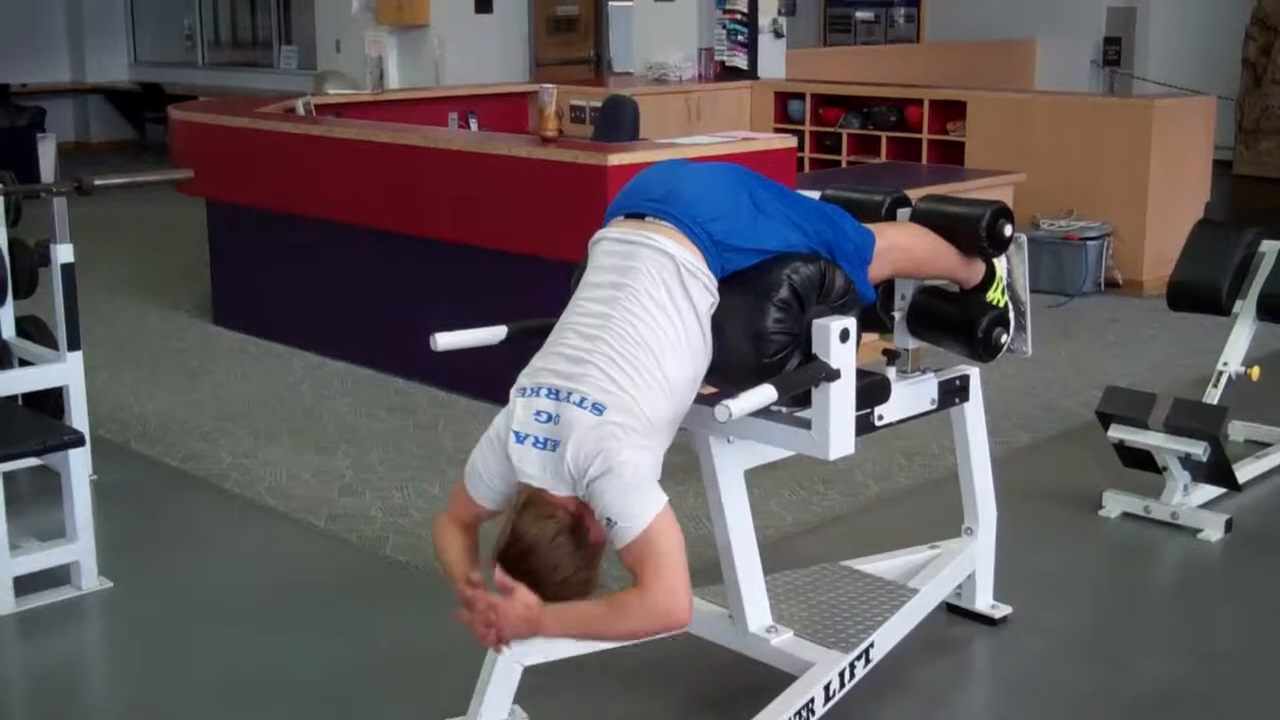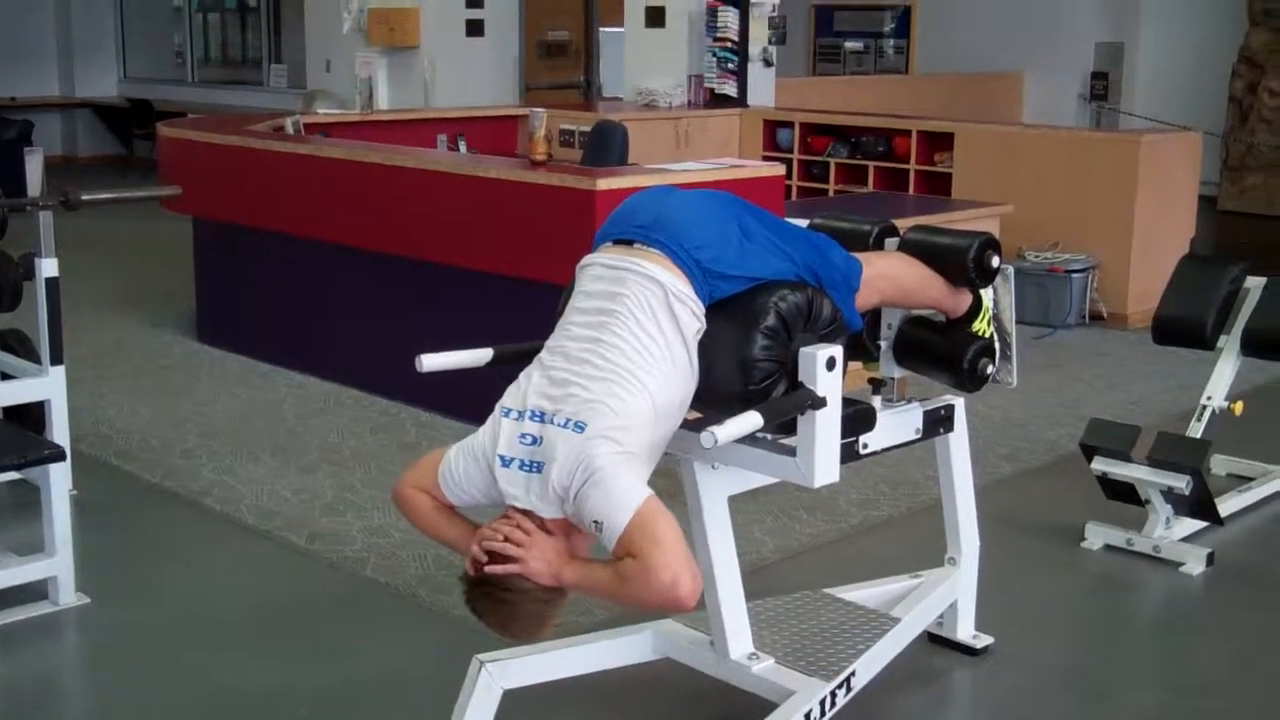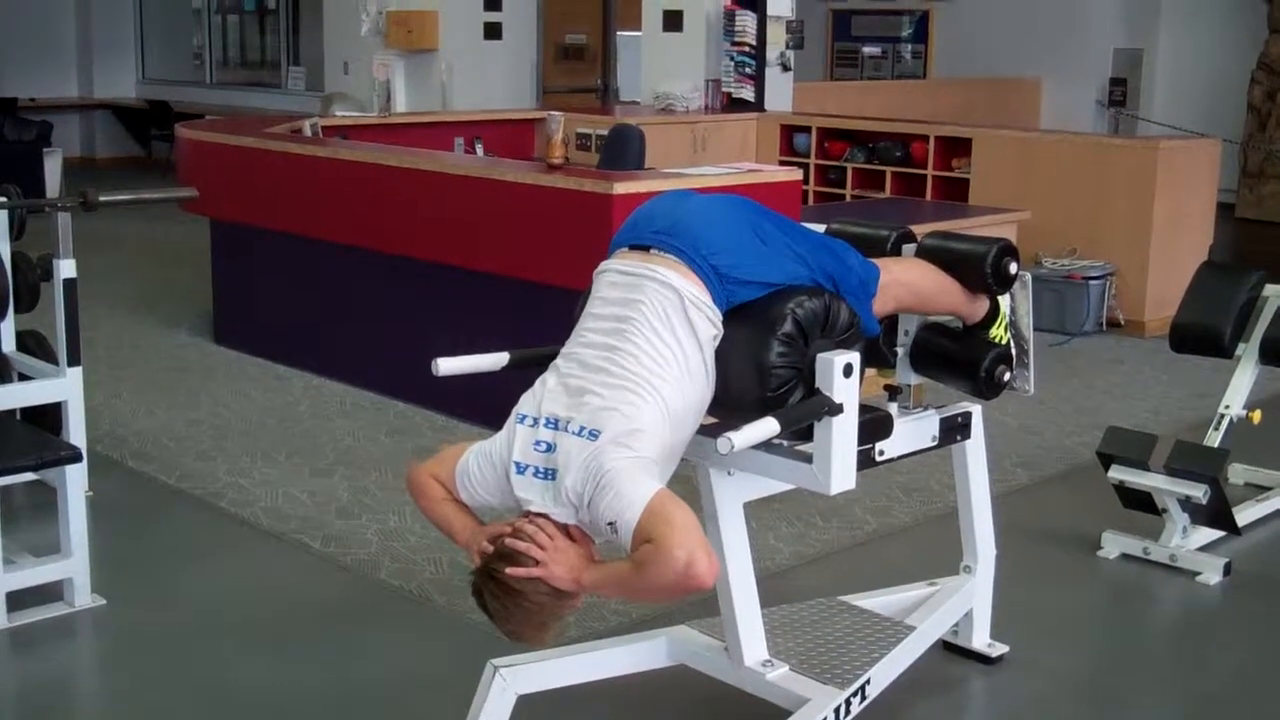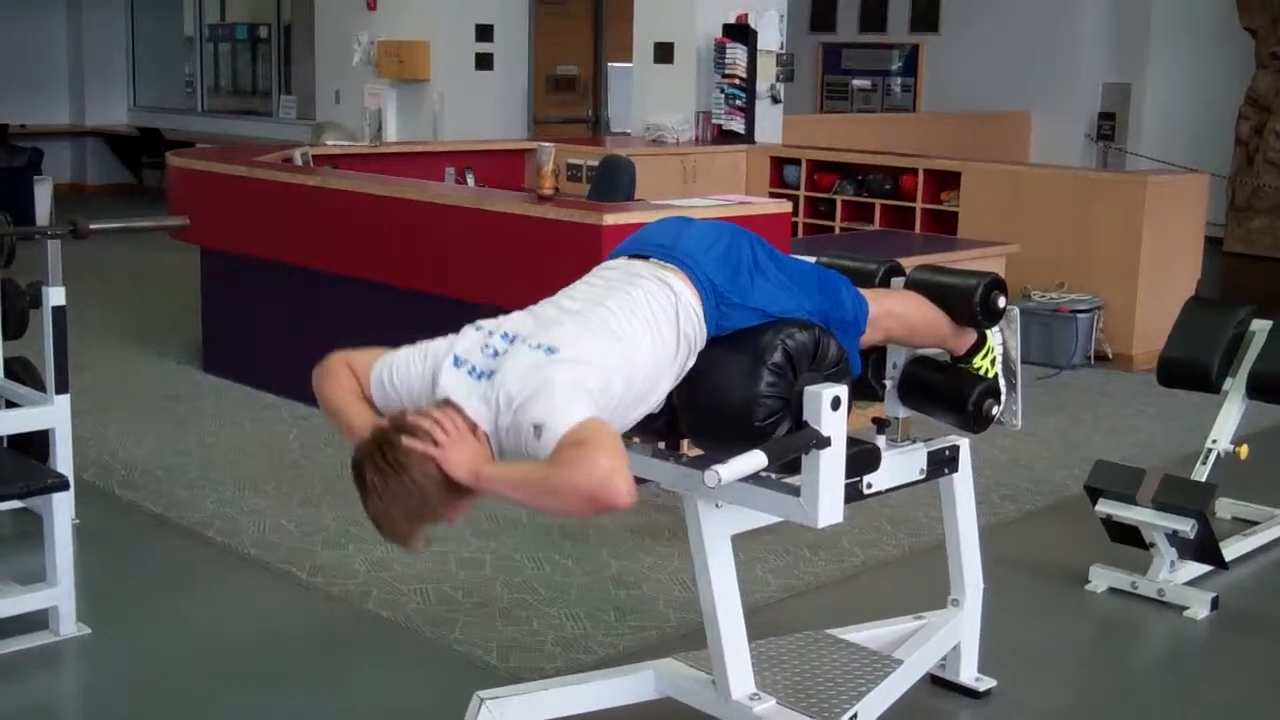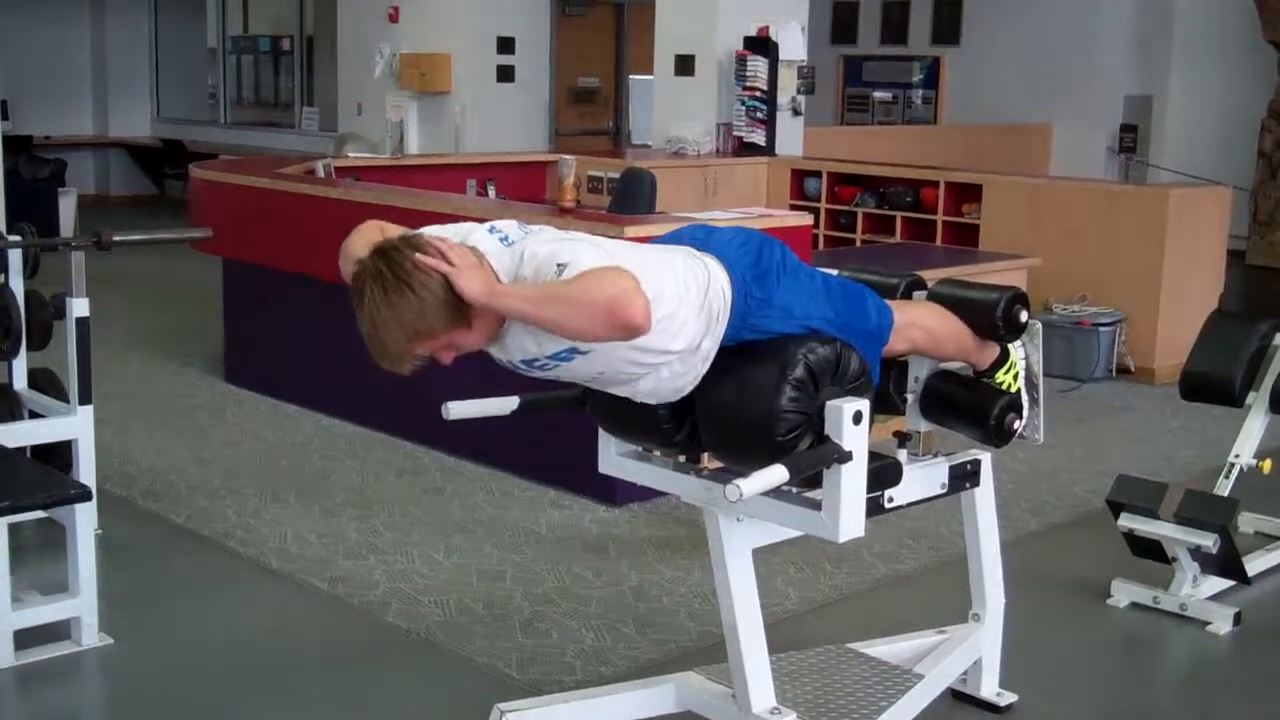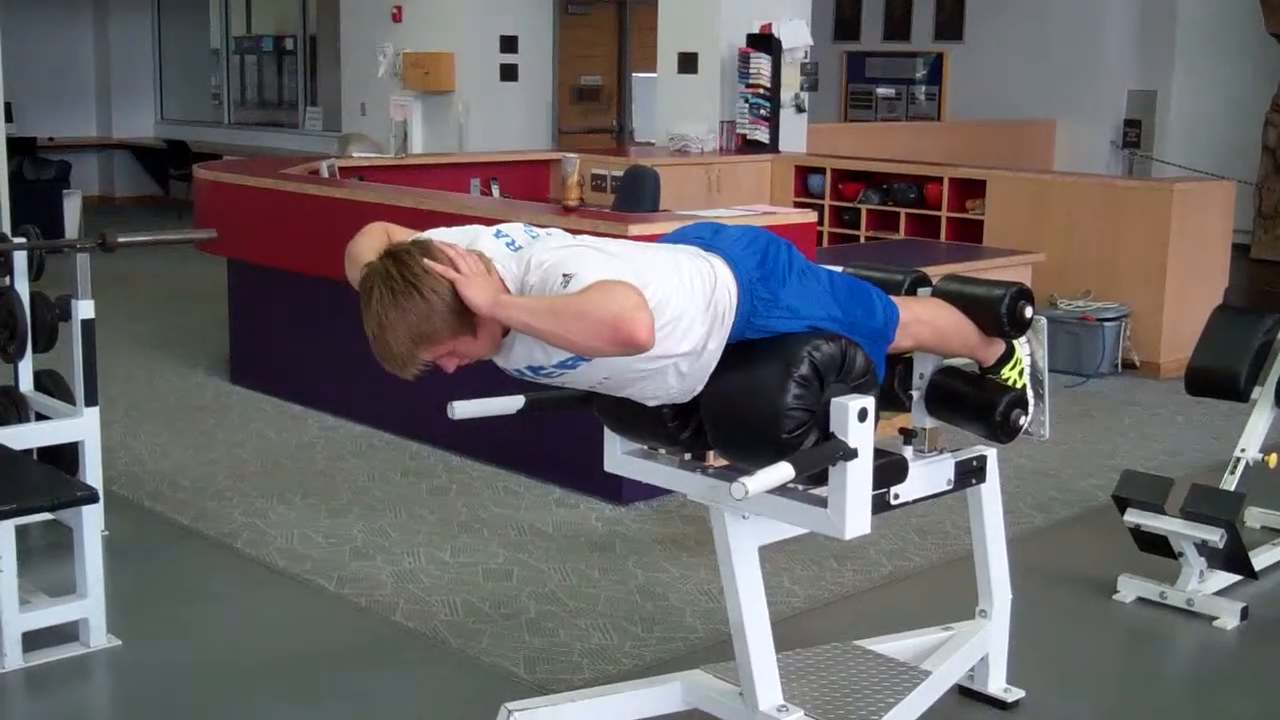
dt=0.7s
person 1, frame 1
left shoulder: (608, 461)
right shoulder: (514, 435)
left elbow: (668, 607)
right elbow: (451, 523)
left wrist: (539, 621)
right wrist: (474, 593)
left hip: (704, 218)
left knee: (866, 260)
left ankle: (979, 279)
person 1, frame 2
left shoulder: (592, 472)
right shoulder: (495, 451)
left elbow: (676, 584)
right elbow: (410, 489)
left wrist: (568, 571)
right wrist: (472, 543)
left hip: (693, 243)
right hip: (629, 232)
left knee: (856, 287)
left ankle: (965, 306)
person 1, frame 3
left shoulder: (605, 479)
right shoulder: (510, 459)
left elbow: (692, 567)
right elbow: (423, 478)
left wrist: (588, 575)
right wrist: (475, 541)
left hip: (709, 251)
right hip: (646, 234)
left knee: (871, 289)
left ankle: (982, 311)
person 1, frame 4
left shoulder: (536, 402)
right shoulder: (442, 370)
left elbow: (610, 485)
right elbow: (333, 372)
left wrist: (486, 471)
right wrist: (380, 446)
left hip: (707, 285)
right hip: (641, 258)
left knee: (858, 320)
left ankle: (969, 343)
person 1, frame 5
left shoulder: (545, 266)
right shoulder: (451, 252)
left elbow: (627, 310)
right elbow: (364, 239)
left wrist: (494, 297)
right wrist: (381, 291)
left hip: (738, 286)
right hip: (680, 260)
left knee: (886, 332)
left ankle: (993, 358)
person 1, frame 6
left shoulder: (553, 272)
right shoulder: (455, 255)
left elbow: (630, 325)
right elbow: (371, 239)
left wrist: (497, 304)
right wrist: (385, 295)
left hip: (745, 282)
right hip: (687, 256)
left knee: (893, 326)
left ankle: (999, 353)
